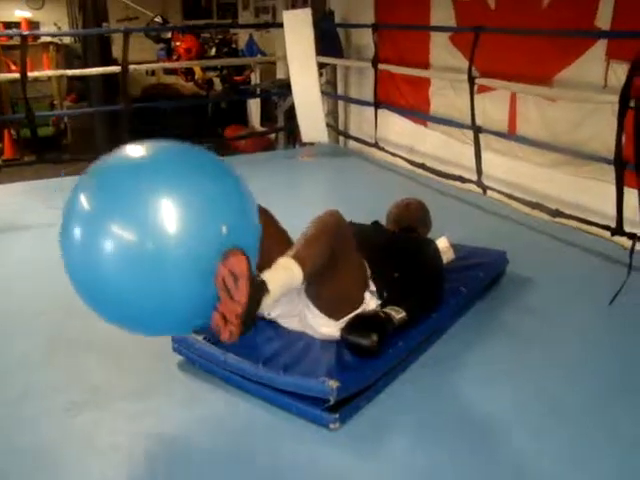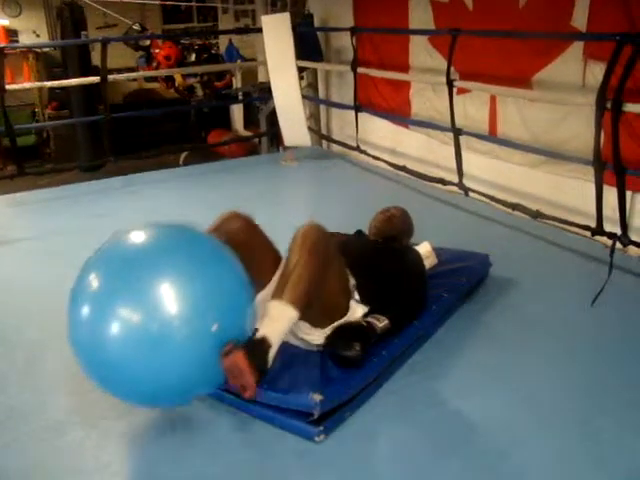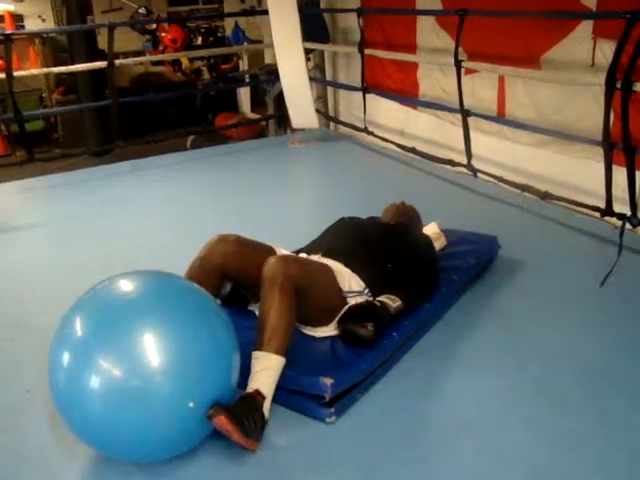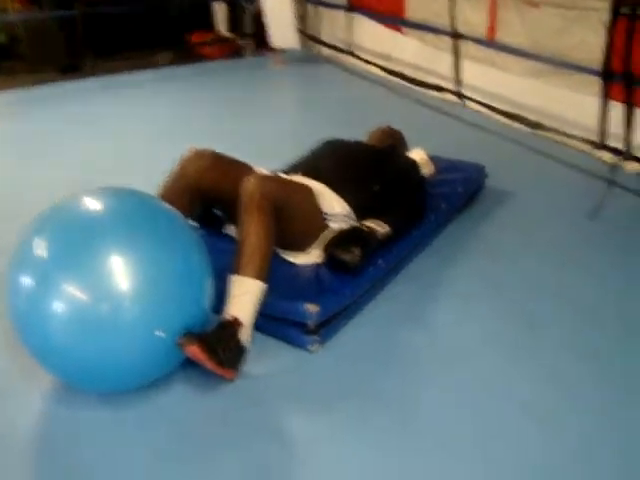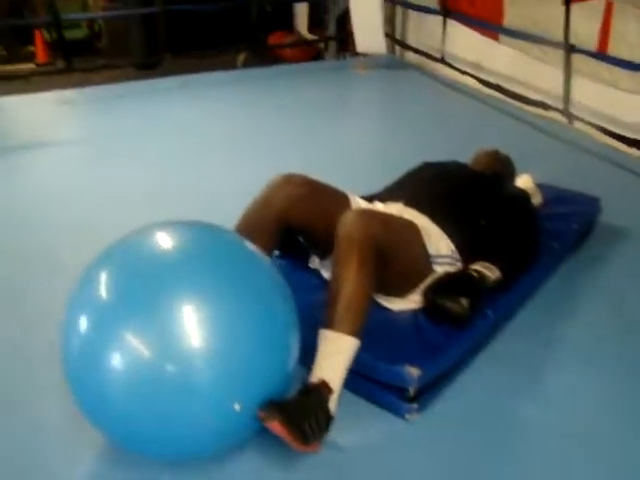
dt=1s
person 1, frame 1
left shoulder: (422, 249)
right shoulder: (358, 229)
left elbow: (428, 295)
left wrist: (387, 319)
left hip: (342, 309)
right hip: (296, 294)
left knee: (331, 222)
left ankle: (254, 295)
person 1, frame 2
left shoulder: (404, 258)
right shoulder: (341, 239)
left elbow: (410, 305)
left wrist: (369, 328)
left hip: (330, 318)
left knee: (312, 236)
right knee: (234, 225)
left ankle: (260, 351)
person 1, frame 3
left shoulder: (415, 243)
right shoulder: (349, 223)
left elbow: (422, 283)
left wrist: (383, 308)
right wrist: (246, 278)
left hip: (346, 281)
left knee: (281, 268)
right knee: (223, 247)
left ankle: (256, 405)
person 1, frame 4
left shoulder: (400, 168)
right shoulder: (336, 146)
left elbow: (410, 207)
right elbow: (291, 173)
left wrist: (370, 234)
right wrist: (221, 199)
left hip: (330, 206)
right hip: (280, 199)
left knee: (259, 187)
right knee: (200, 162)
left ankle: (234, 333)
person 1, frame 5
left shoulder: (507, 200)
right shoulder: (435, 169)
left elbow: (520, 247)
right elbow: (380, 201)
left wrist: (477, 278)
left hip: (431, 243)
left knee: (360, 225)
right knee: (288, 190)
